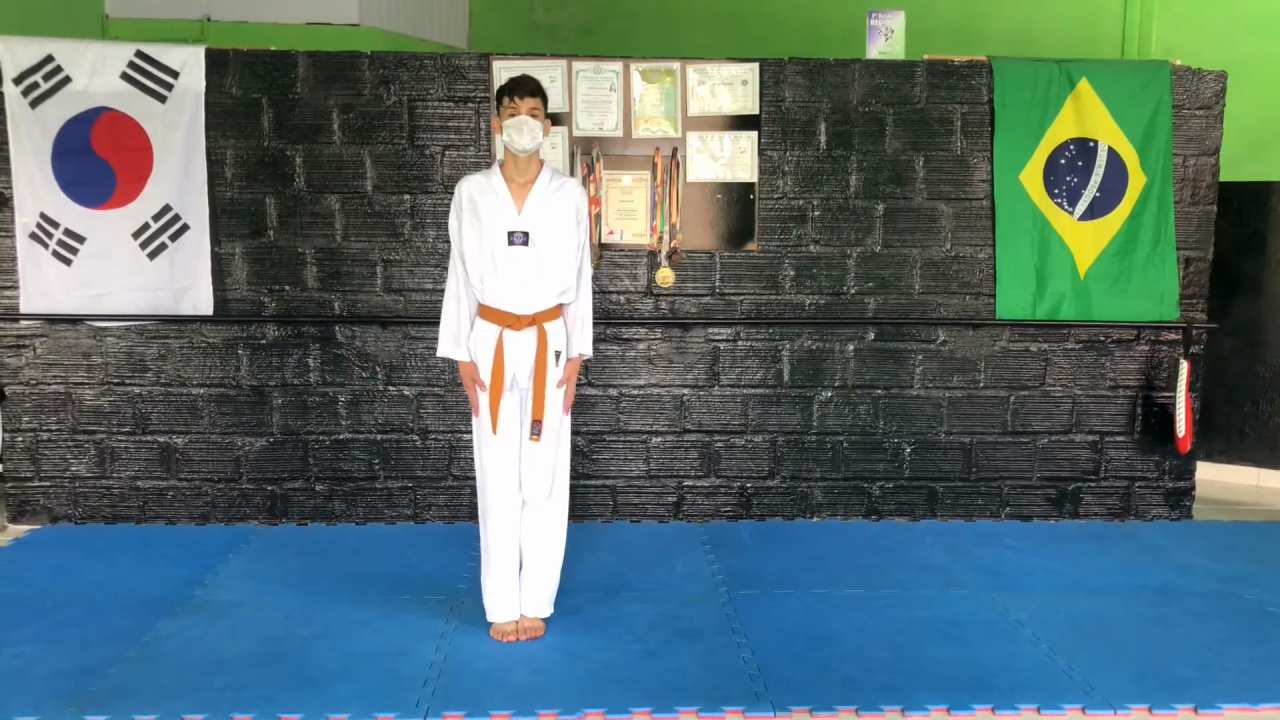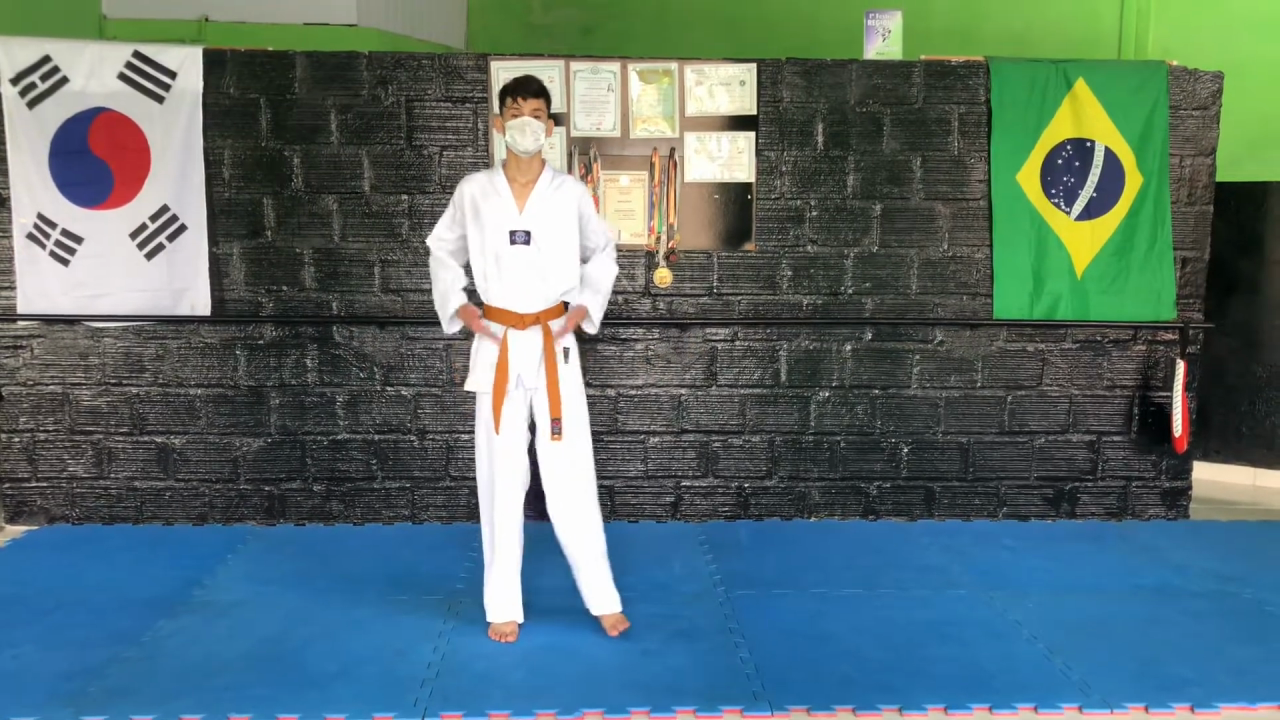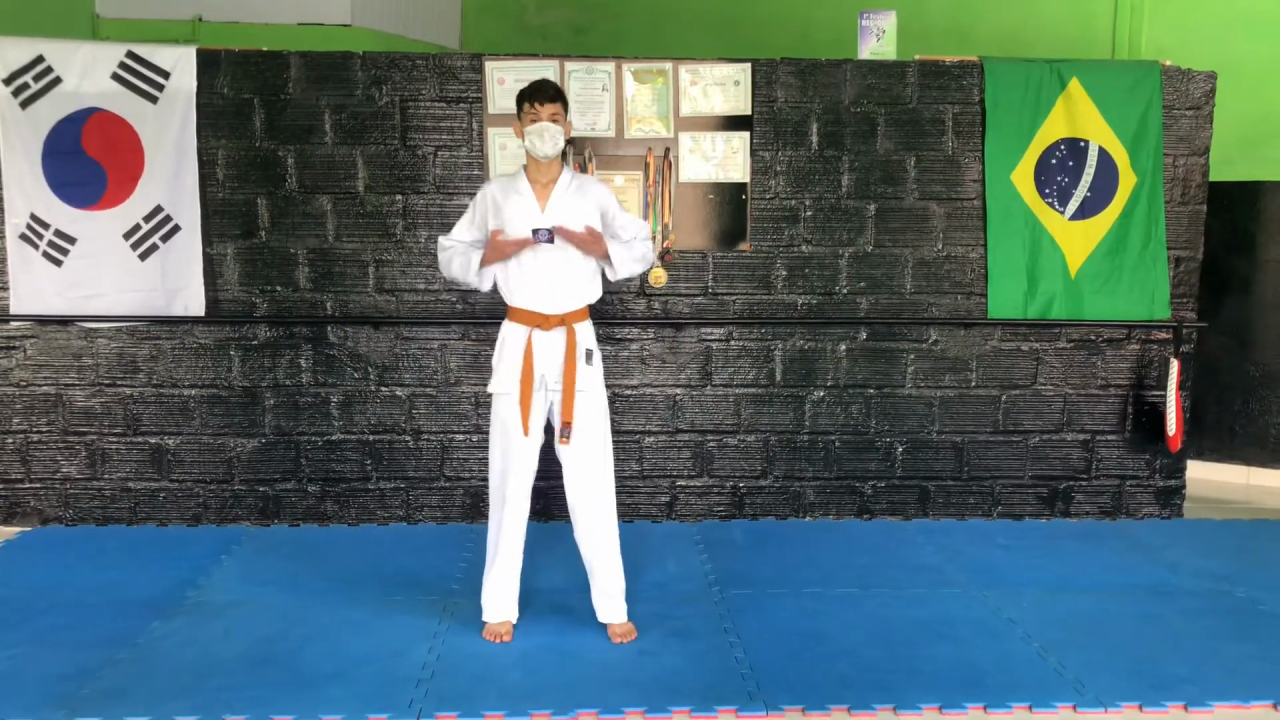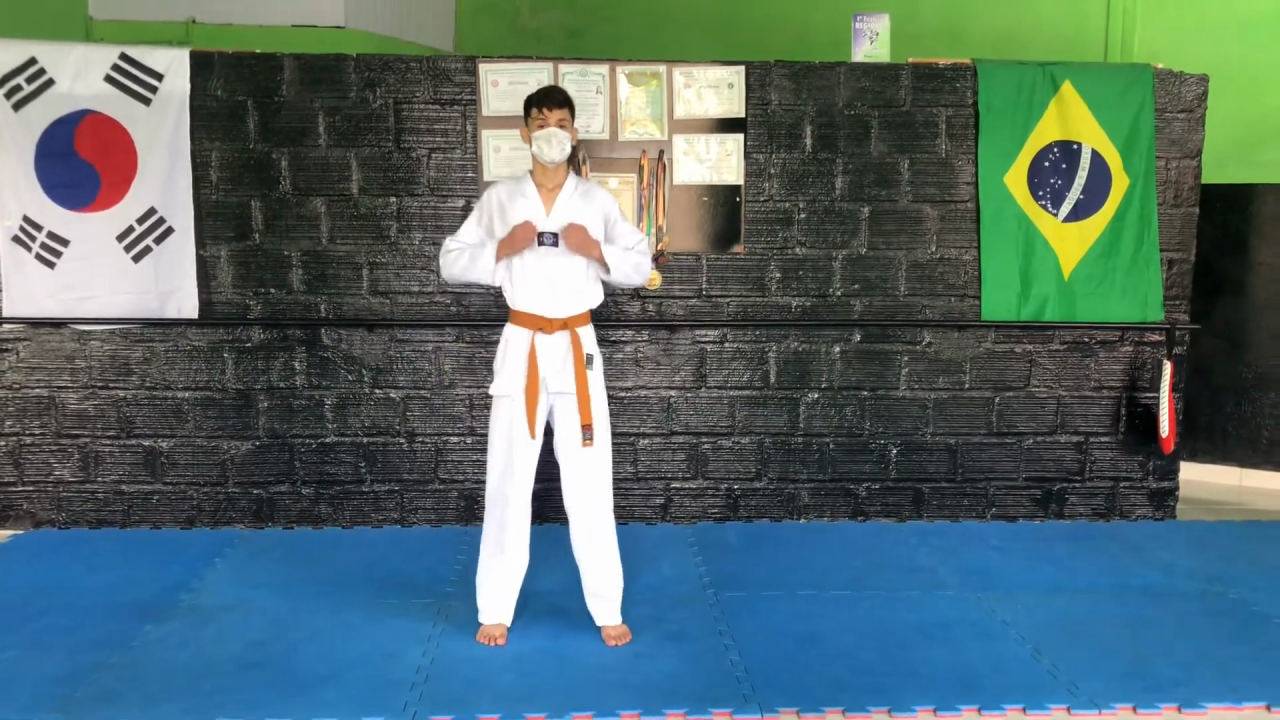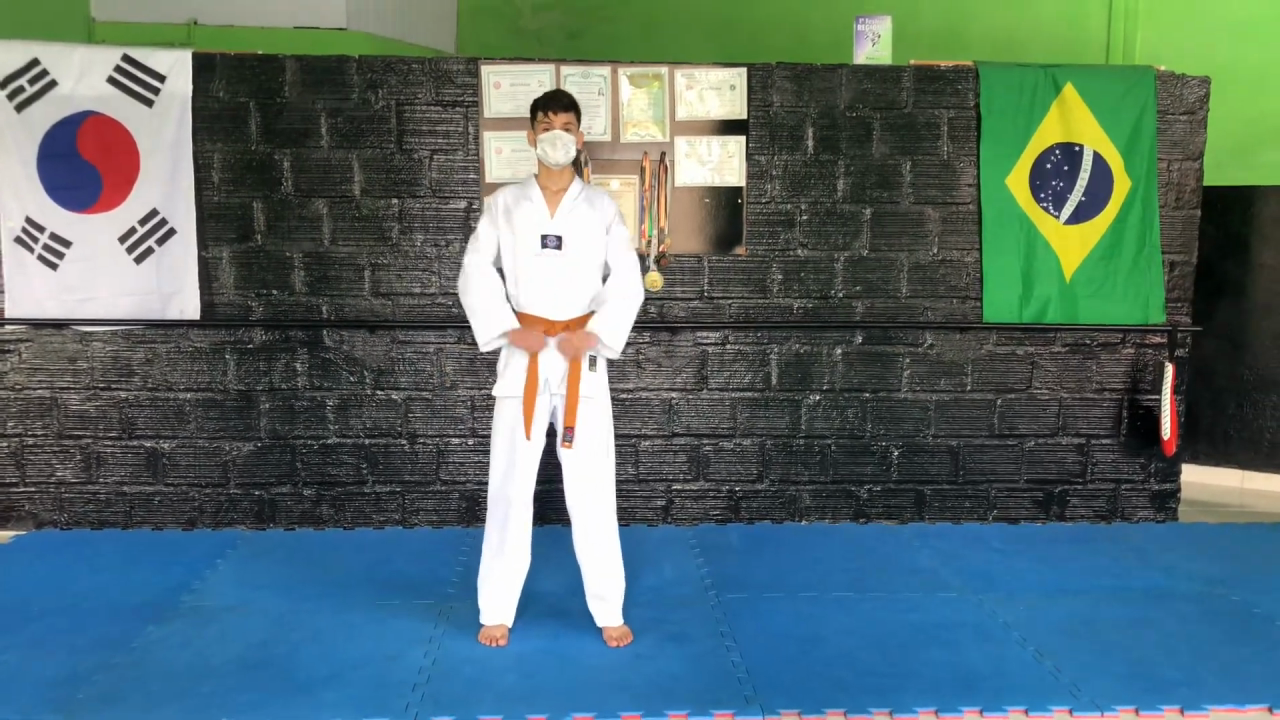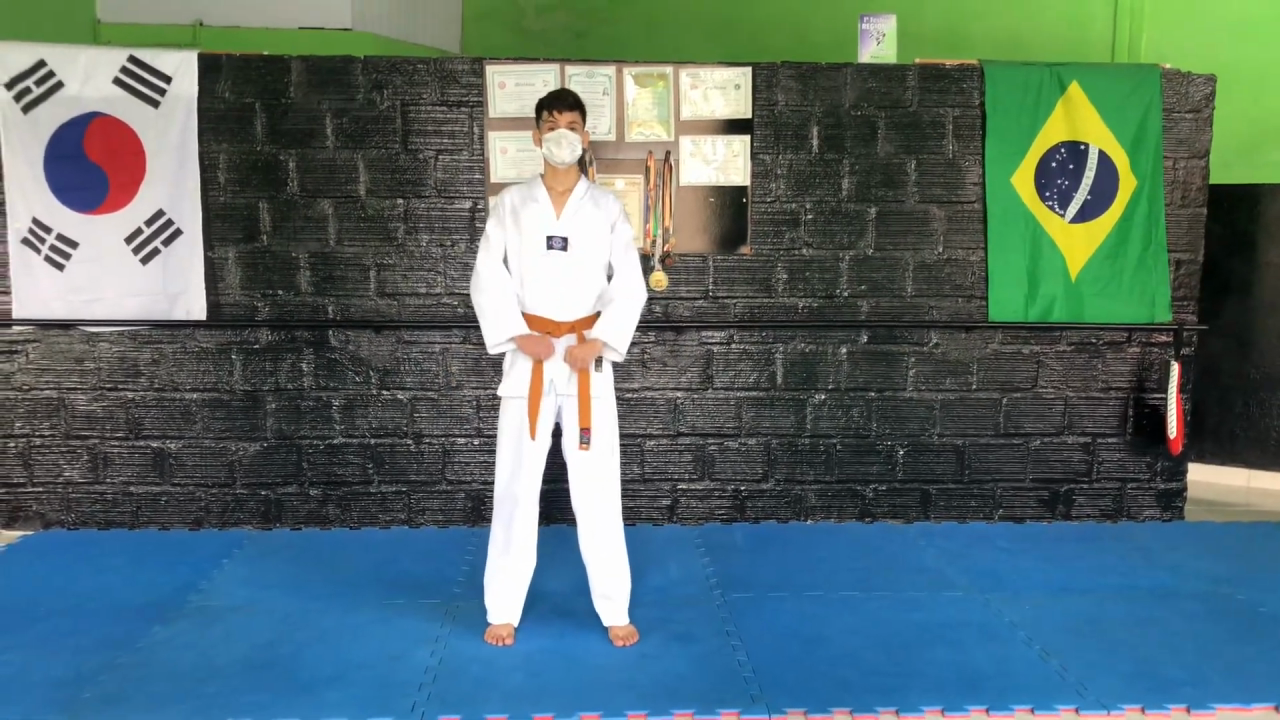
dt=0.4s
person 1, frame 1
left shoulder: (569, 194)
right shoulder: (471, 192)
left elbow: (581, 278)
right elbow: (460, 277)
left wrist: (578, 353)
right wrist: (461, 355)
left hip: (548, 344)
right hip: (491, 343)
left knee: (545, 481)
right knee: (497, 479)
left ankle: (536, 604)
right ankle: (503, 605)
person 1, frame 2
left shoulder: (572, 192)
right shoulder: (473, 191)
left elbow: (602, 257)
right elbow: (441, 254)
left wrist: (584, 309)
right wrist: (460, 309)
left hip: (554, 342)
right hip: (496, 344)
left knee: (571, 476)
right knee: (500, 479)
left ankle: (603, 598)
right ankle: (503, 606)
person 1, frame 3
left shoulder: (592, 193)
right shoulder: (494, 194)
left elbow: (643, 247)
right elbow: (448, 254)
left wrist: (604, 250)
right wrist: (485, 256)
left hip: (575, 343)
right hip: (519, 344)
left knee: (591, 479)
right knee: (509, 480)
left ankle: (612, 606)
right ankle: (500, 606)
person 1, frame 4
left shoulder: (597, 200)
right shoulder: (499, 197)
left elbow: (640, 264)
right elbow: (451, 261)
left wrist: (598, 251)
right wrist: (502, 249)
left hip: (578, 348)
right hip: (522, 348)
left knee: (590, 482)
right knee: (509, 481)
left ankle: (607, 609)
right ankle: (496, 609)
person 1, frame 5
left shoulder: (601, 206)
right shoulder: (505, 202)
left elbow: (628, 282)
right elbow: (475, 275)
left wrist: (595, 334)
right wrist: (509, 330)
left hip: (582, 354)
right hip: (523, 352)
left knee: (592, 485)
right knee: (510, 483)
left ankle: (609, 610)
right ankle: (498, 610)
person 1, frame 6
left shoulder: (606, 206)
right shoulder: (511, 202)
left elbow: (629, 284)
right elbow: (487, 278)
left wrist: (599, 341)
right wrist: (518, 336)
left hip: (587, 353)
right hip: (528, 352)
left knee: (597, 485)
right knee: (516, 483)
left ankle: (614, 609)
right ankle: (503, 609)
